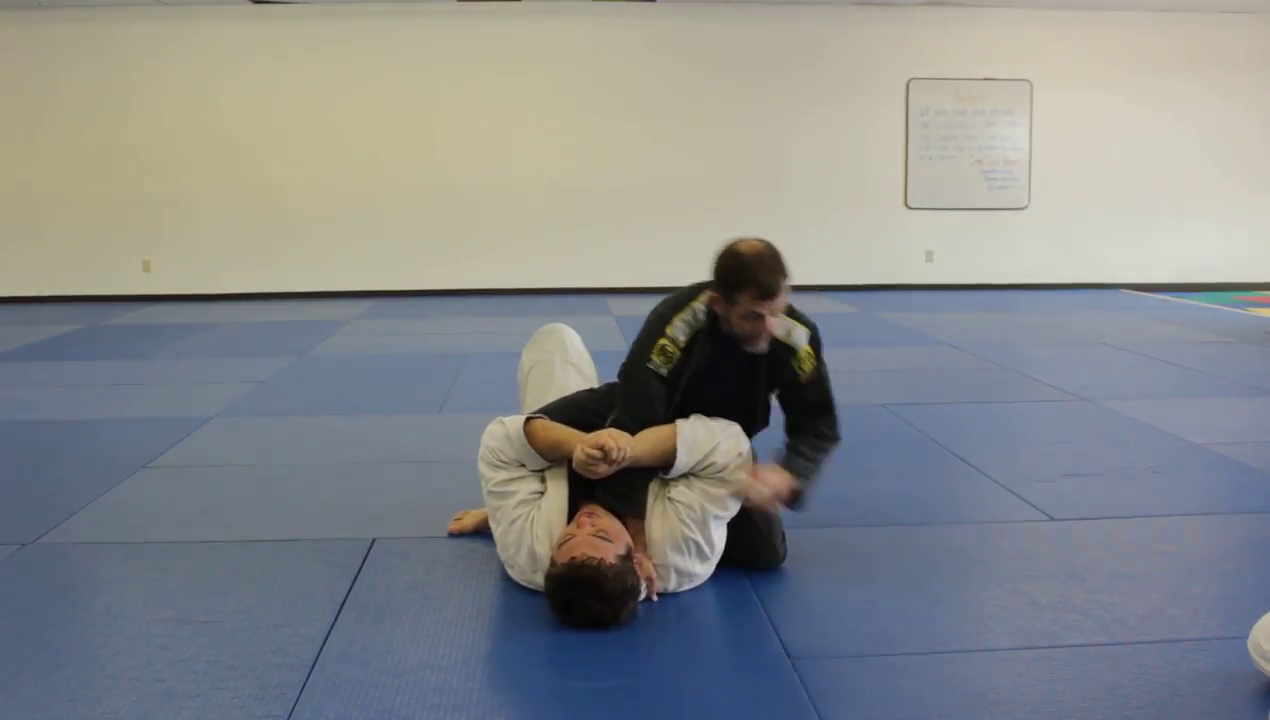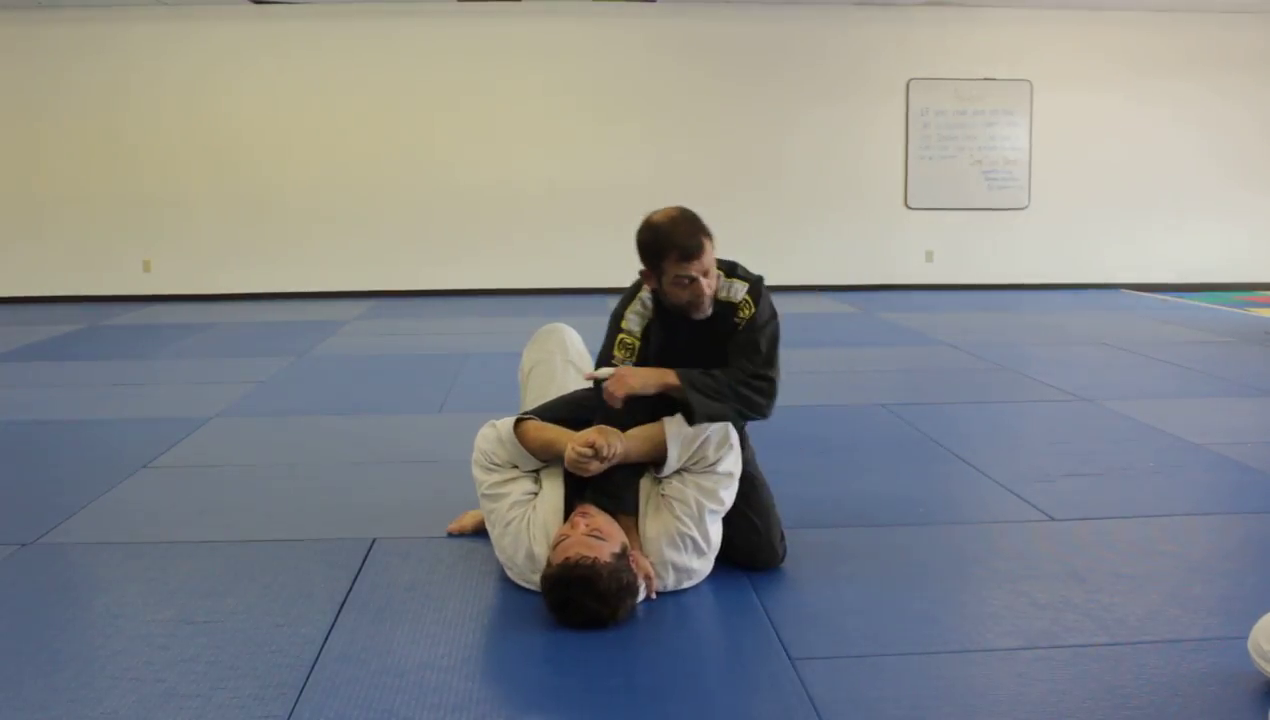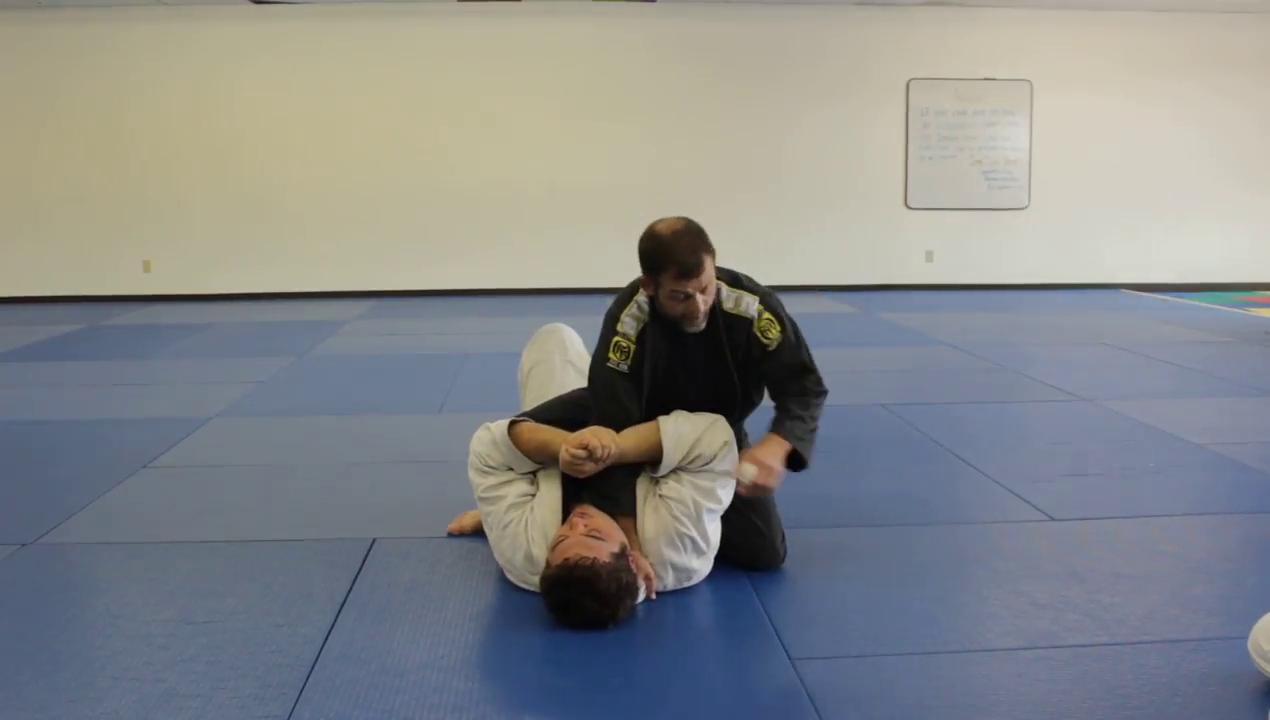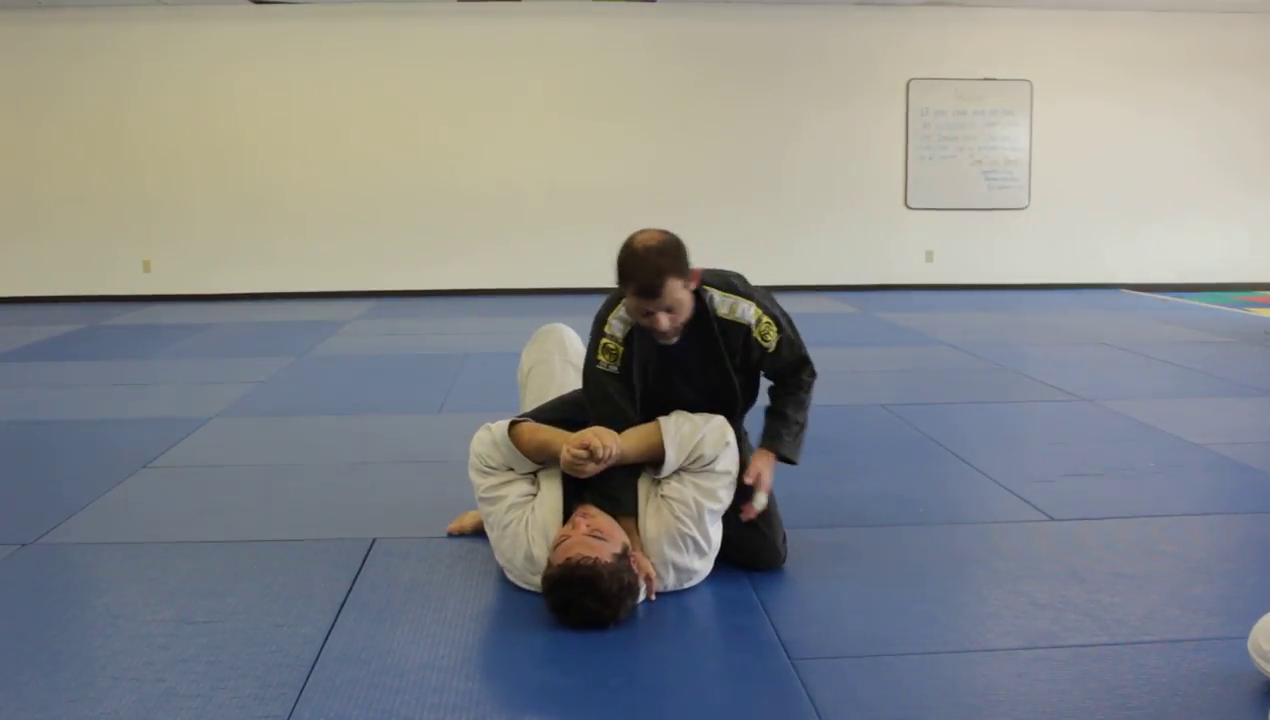
dt=0.3s
person 1, frame 1
left shoulder: (797, 340)
right shoulder: (676, 323)
left elbow: (817, 429)
right elbow: (633, 431)
left wrist: (784, 476)
right hip: (659, 423)
left knee: (764, 553)
person 1, frame 2
left shoulder: (746, 297)
right shoulder: (633, 318)
left elbow: (758, 391)
right elbow: (614, 429)
left wrist: (665, 378)
left knee: (765, 552)
person 1, frame 3
left shoulder: (751, 306)
right shoulder: (627, 320)
left elbow: (804, 387)
right elbow: (615, 429)
left wrist: (777, 443)
left knee: (764, 553)
person 1, frame 4
left shoulder: (744, 309)
right shoulder: (613, 326)
left elbow: (796, 376)
right elbow: (613, 433)
left wrist: (769, 452)
left knee: (765, 554)
person 2, frame 1
left shoulder: (528, 550)
right shoulder: (683, 559)
left elbow: (500, 441)
right elbow: (728, 442)
left wrist: (578, 445)
right wrist: (629, 454)
left knee: (555, 337)
person 2, frame 2
left shoulder: (525, 550)
right shoulder: (680, 555)
left elbow: (494, 443)
right elbow: (716, 438)
left wrist: (569, 443)
right wrist: (620, 450)
left knee: (556, 338)
person 2, frame 3
left shoulder: (523, 552)
right shoulder: (679, 552)
left elbow: (489, 445)
right elbow: (712, 437)
left wrist: (563, 444)
right wrist: (617, 450)
left hip: (554, 478)
left knee: (555, 338)
person 2, frame 4
left shoulder: (524, 551)
right shoulder: (682, 553)
left elbow: (490, 446)
right elbow: (713, 436)
left wrist: (564, 444)
right wrist: (617, 451)
left knee: (555, 338)
